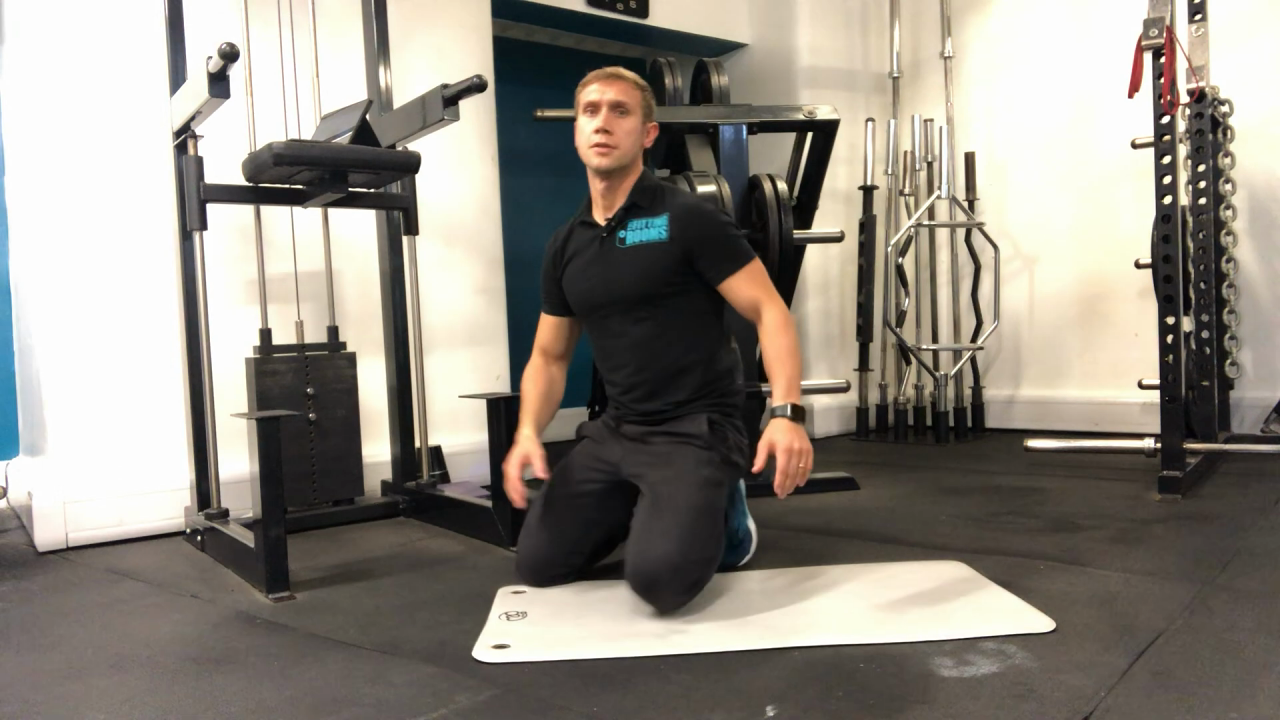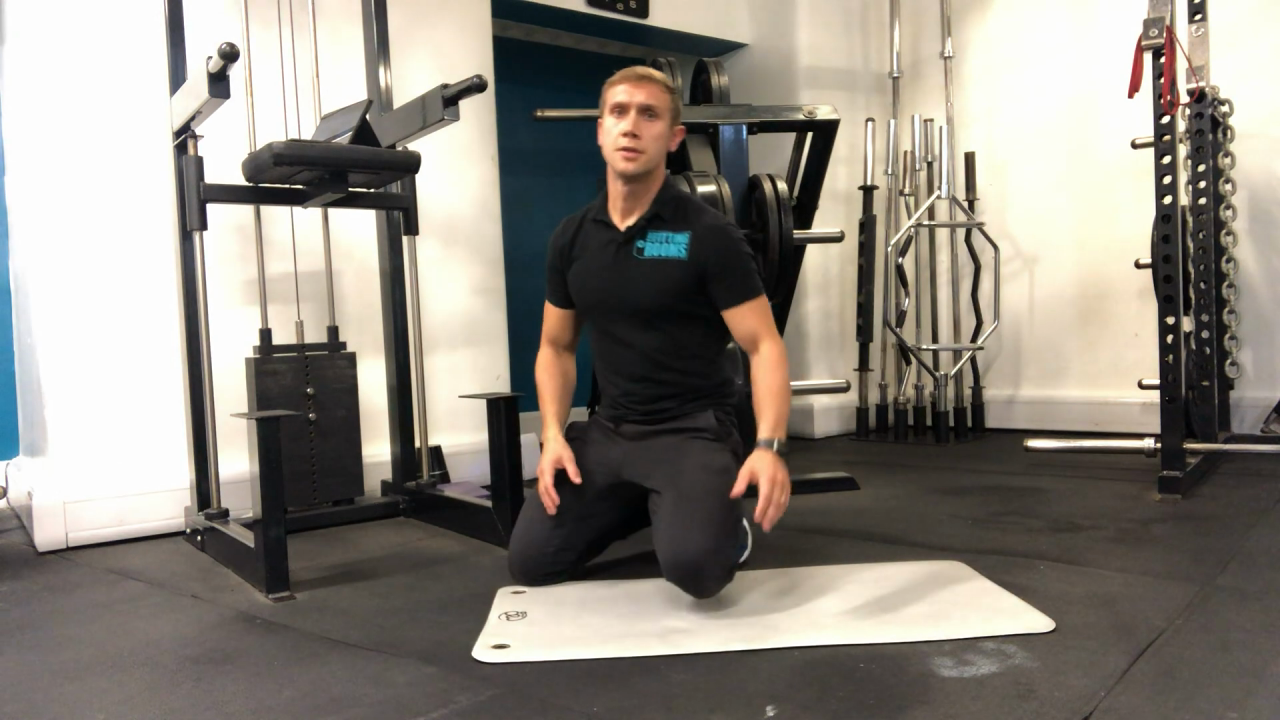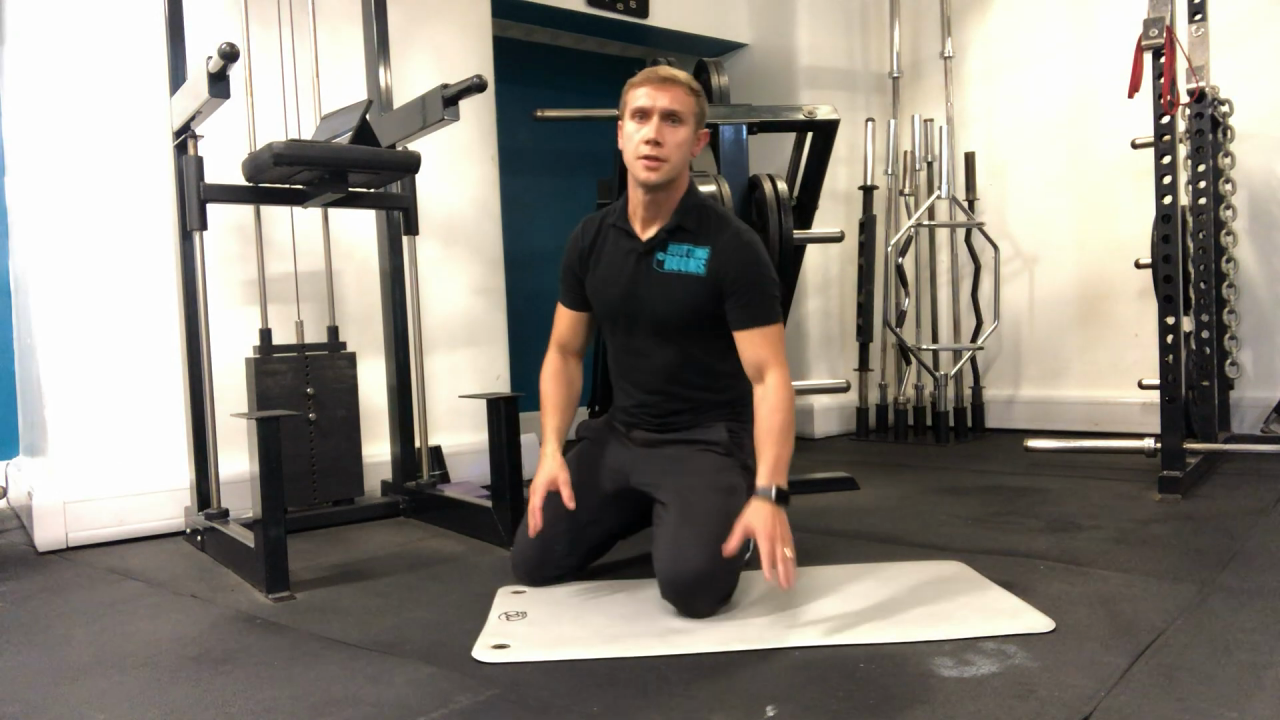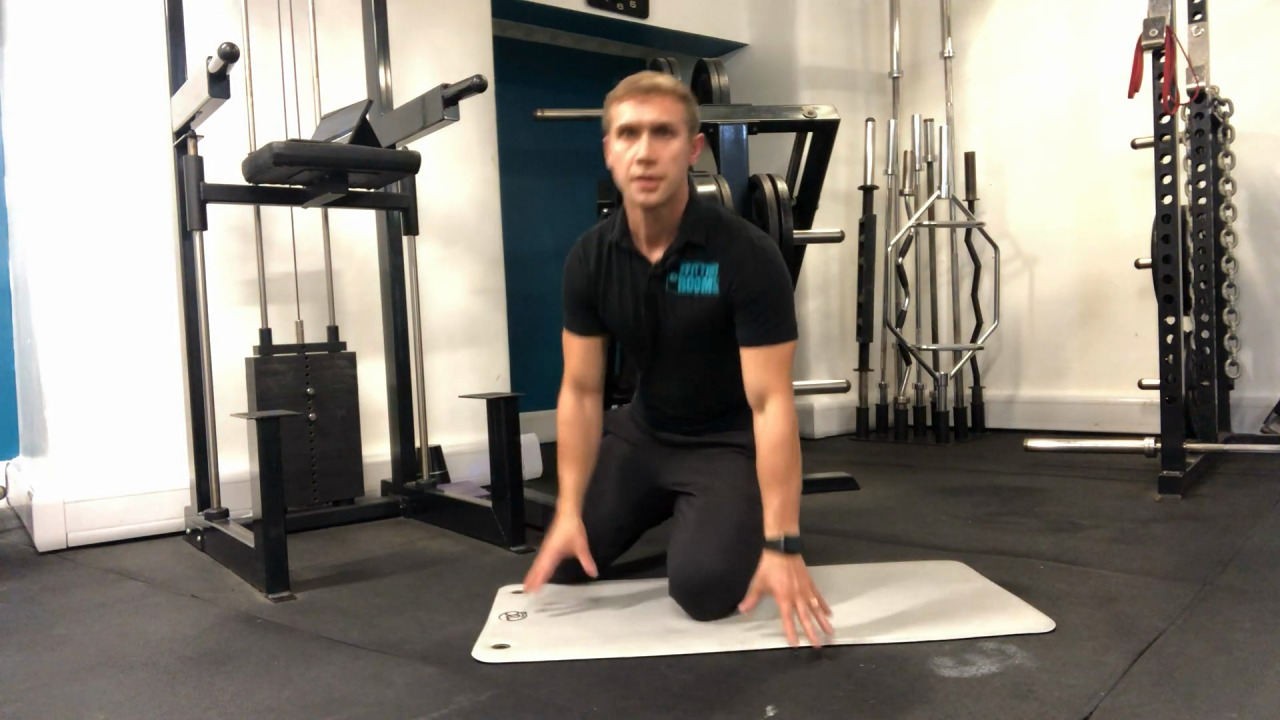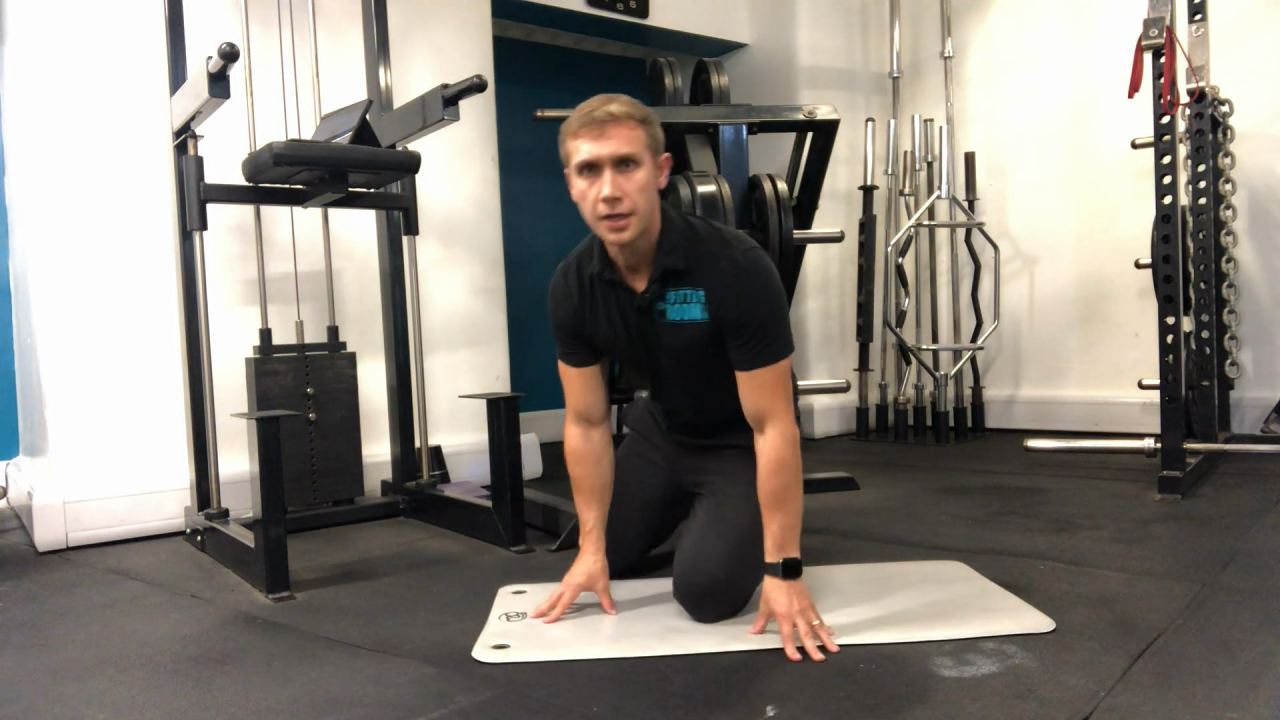
dt=0.2s
person 1, frame 1
left shoulder: (689, 219)
right shoulder: (565, 246)
left elbow: (771, 315)
right elbow: (549, 356)
left wrist: (785, 413)
right wrist: (528, 432)
left hip: (694, 430)
right hip: (615, 432)
left knee: (660, 578)
right knee: (538, 564)
left ankle: (719, 512)
right ankle: (650, 509)
person 1, frame 2
left shoulder: (708, 235)
right shoulder: (572, 237)
left elbow: (764, 346)
right elbow: (556, 347)
left wrist: (769, 448)
right wrist: (554, 435)
left hip: (691, 429)
right hip: (608, 432)
left knee: (695, 566)
right knee: (531, 562)
left ankle: (720, 513)
right ankle: (640, 508)
person 1, frame 3
left shoulder: (733, 247)
right shoulder: (589, 239)
left elbow: (770, 377)
right elbow: (565, 353)
left wrist: (769, 496)
right wrist: (551, 452)
left hip: (705, 440)
right hip: (619, 436)
left knee: (693, 584)
right knee: (534, 563)
left ankle: (720, 518)
right ankle: (644, 511)
person 1, frame 4
left shoulder: (748, 256)
right shoulder: (588, 258)
left elbow: (772, 404)
right elbow: (581, 391)
left wrist: (781, 545)
right wrist: (568, 511)
left hip: (728, 441)
right hip: (644, 433)
left knee: (703, 586)
right knee: (564, 563)
left ankle: (739, 525)
right ankle: (663, 509)
person 1, frame 5
left shoulder: (735, 269)
right shoulder: (572, 284)
left elbow: (773, 427)
right elbow: (586, 423)
left wrist: (784, 570)
right wrist: (591, 548)
left hip: (740, 444)
right hip: (663, 432)
left knee: (706, 590)
right knee: (596, 571)
left ankle: (738, 521)
right ankle: (686, 508)
